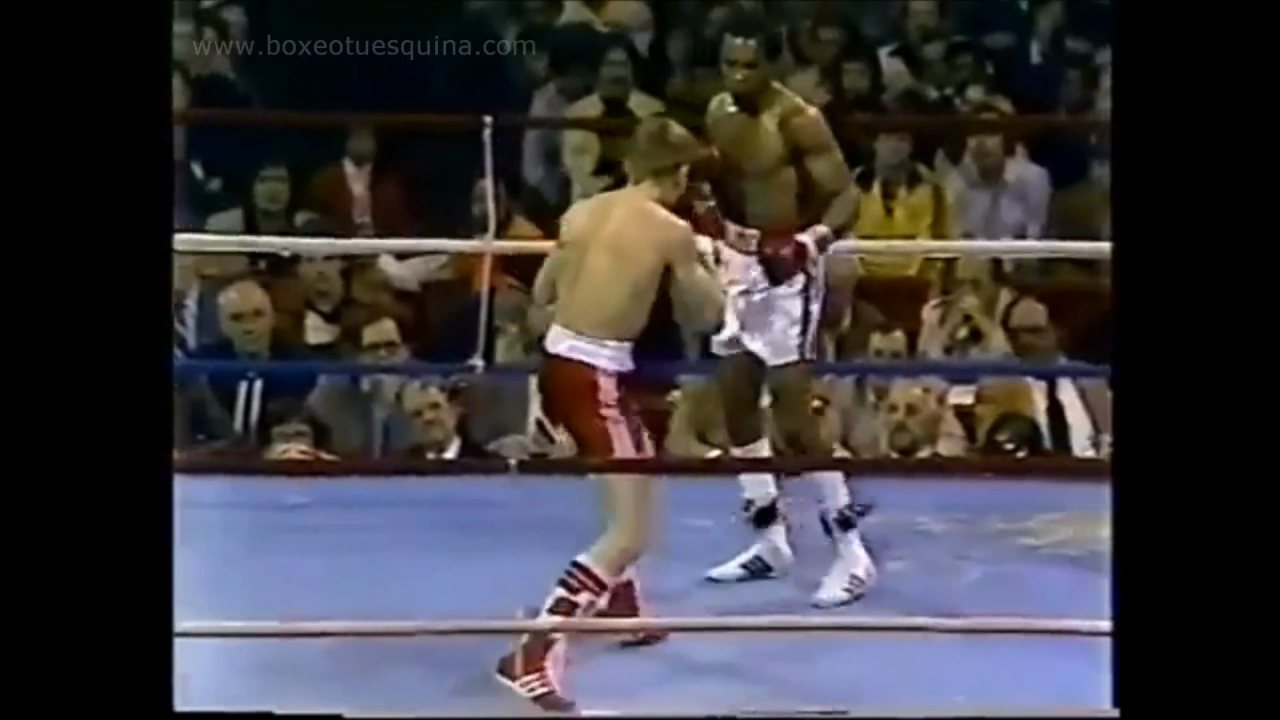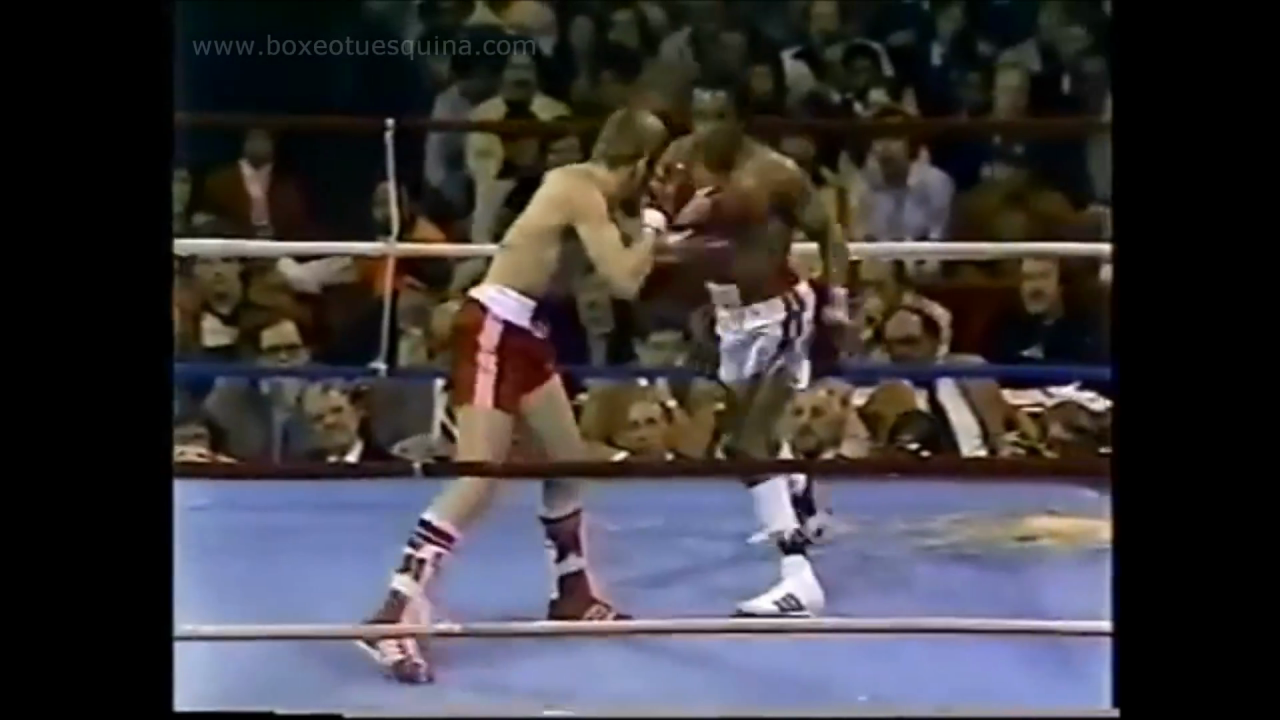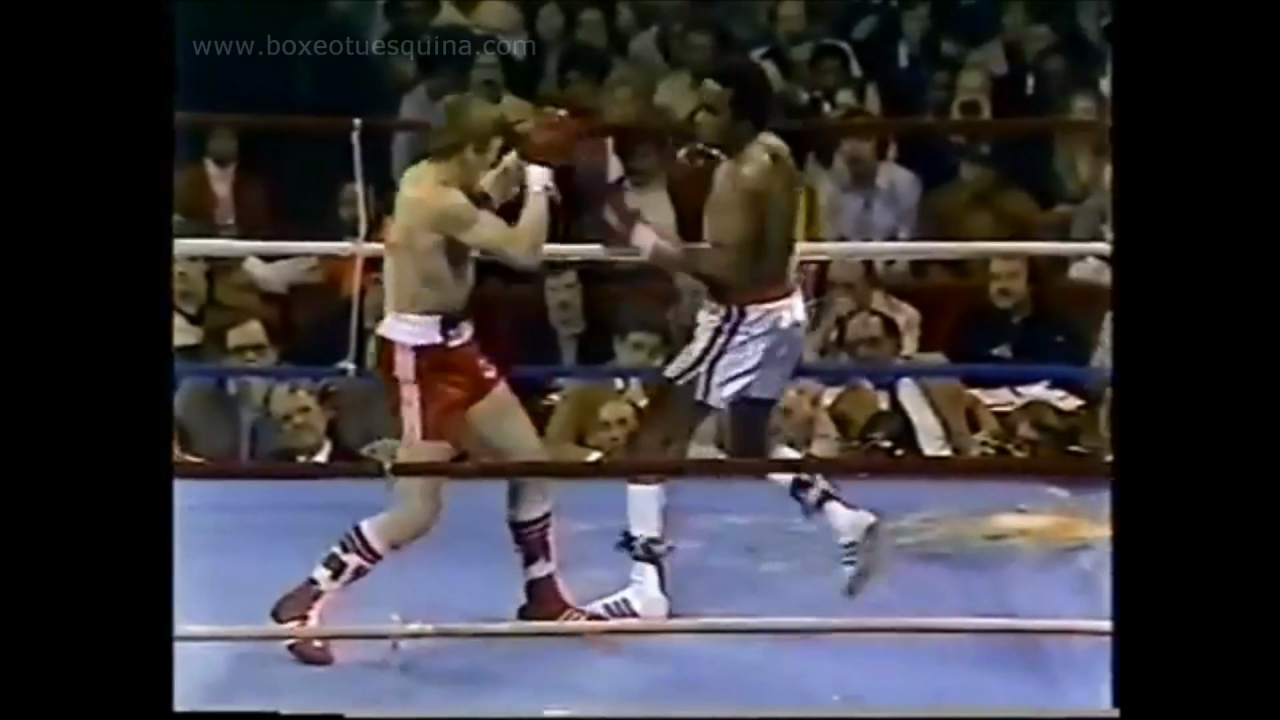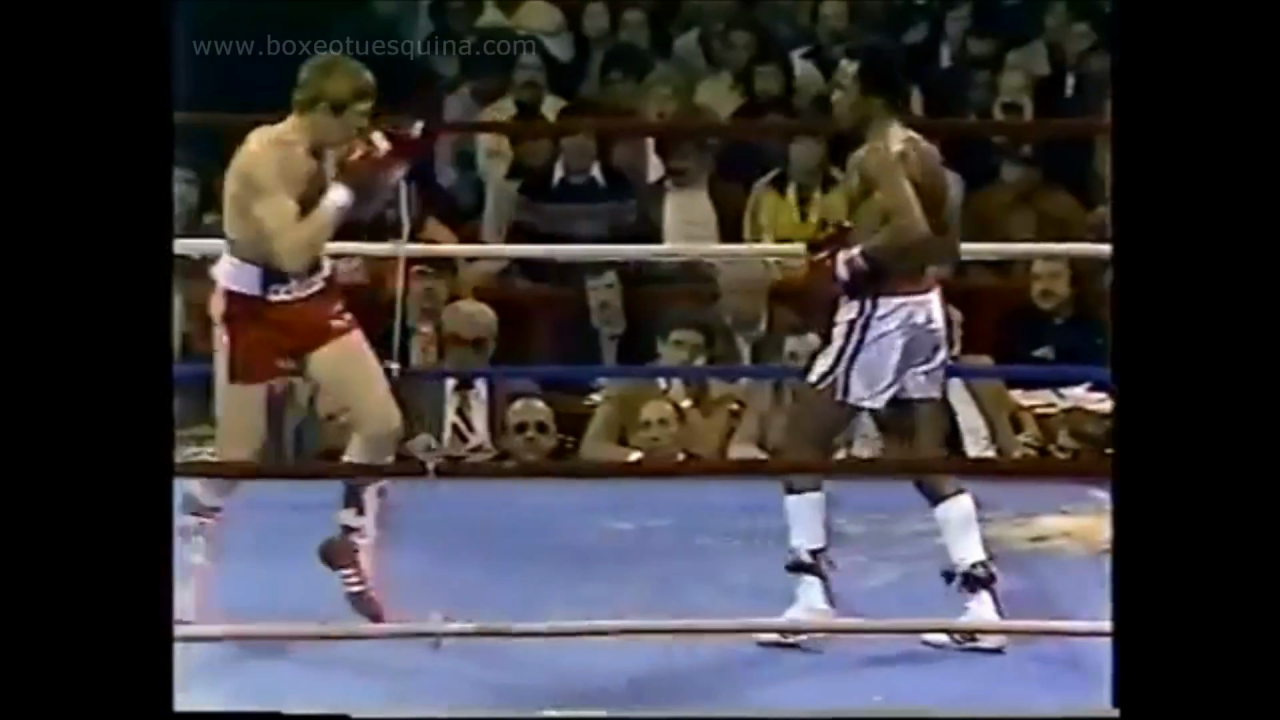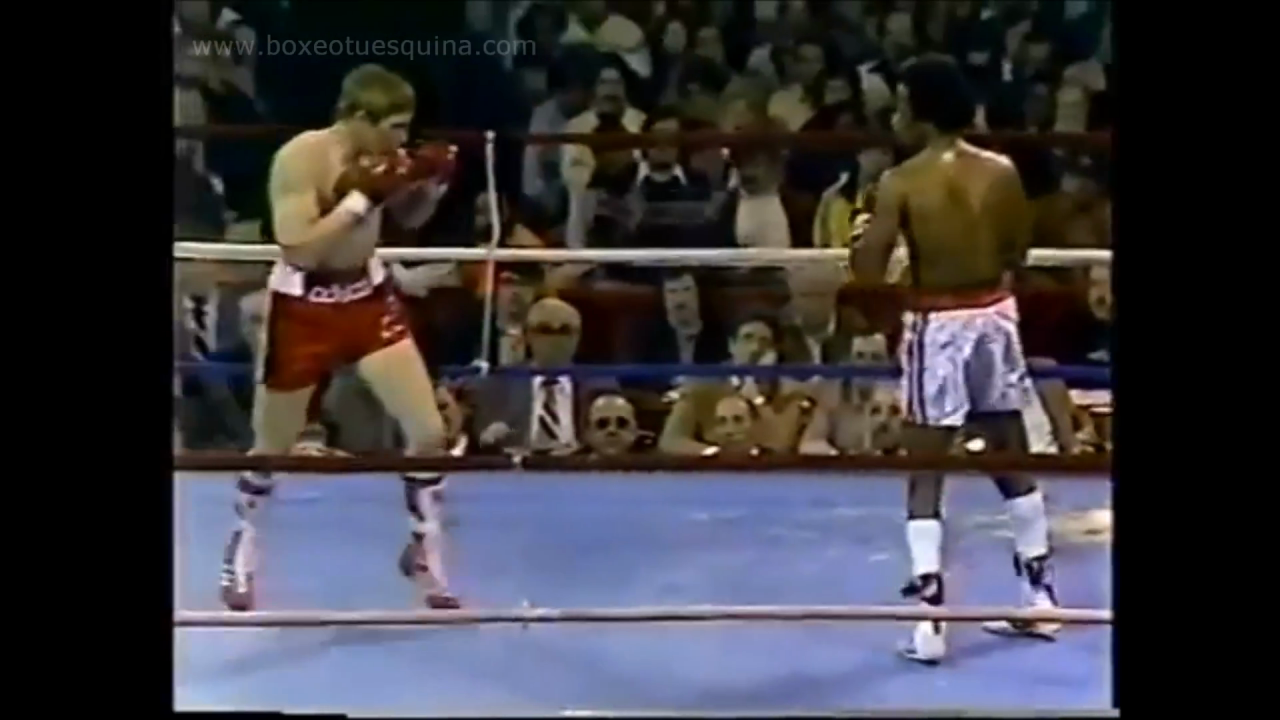
dt=0.4s
person 1, frame 1
left shoulder: (800, 120)
right shoulder: (717, 112)
left elbow: (843, 196)
left wrist: (809, 244)
left hip: (787, 268)
right hip: (739, 262)
left knee: (795, 416)
right knee: (736, 406)
right ankle: (769, 541)
person 1, frame 2
left shoulder: (777, 173)
right shoulder: (682, 158)
left elbow: (829, 234)
left wrist: (835, 306)
left hip: (776, 314)
right hip: (731, 311)
left knee: (744, 442)
right knee: (750, 432)
left ankle: (800, 583)
right ankle: (798, 512)
person 1, frame 3
left shoulder: (738, 178)
right shoulder: (772, 150)
left elbow: (720, 267)
left wrist: (645, 239)
left hip: (745, 320)
right hip: (781, 310)
left knee: (650, 442)
right knee: (751, 445)
left ankle: (647, 589)
right ankle: (841, 516)
person 1, frame 4
left shoulder: (876, 156)
right shoulder: (917, 150)
left elbow: (909, 228)
right elbow: (944, 238)
left wrist: (849, 262)
left hip: (880, 314)
right hip: (922, 309)
left knee: (801, 446)
right knee: (928, 463)
left ankle: (811, 597)
right ankle: (983, 606)
person 1, frame 5
left shoulder: (901, 182)
right shoulder: (1002, 171)
left elbow: (867, 267)
right elbow: (1015, 255)
left wrist: (869, 231)
left hip: (938, 327)
right hip: (996, 317)
left knee: (925, 475)
right knee: (1011, 462)
left ankle: (930, 618)
right ankle: (1040, 597)
person 2, frame 1
left shoulder: (579, 213)
right shoulder: (671, 231)
left elbow: (544, 294)
right elbow: (709, 318)
right wrist: (704, 252)
left hip: (560, 363)
right hip: (599, 376)
left knee: (638, 473)
right knee: (629, 532)
right ankle: (534, 652)
person 2, frame 2
left shoulder: (573, 181)
right shoulder: (583, 197)
right elbow: (625, 283)
right wrist: (656, 217)
left hip: (523, 334)
right hip: (494, 331)
left knee: (571, 461)
right knee: (474, 485)
left ankle: (573, 592)
right ankle: (395, 617)
person 2, frame 3
left shoulder: (429, 176)
right shoulder: (437, 203)
left elbow: (486, 192)
right elbow: (525, 254)
left wrist: (516, 167)
right wrist: (539, 178)
left hip: (453, 343)
right hip: (419, 355)
left knee: (530, 463)
right knee: (416, 513)
left ankle: (545, 599)
right ankle: (304, 602)
person 2, frame 4
left shoulder: (332, 147)
right shoulder: (263, 159)
left elbow: (364, 211)
right elbow: (292, 248)
left wrist: (388, 169)
right wrist: (342, 190)
left hip: (313, 296)
right hip: (251, 304)
left knee: (383, 425)
right knee: (236, 454)
left ankle: (349, 545)
person 2, frame 5
left shoulder: (382, 159)
right shoulder: (299, 158)
left elbow: (409, 217)
right elbow: (300, 249)
left wrist: (430, 183)
right wrist: (360, 197)
left hip: (368, 301)
right hip: (301, 309)
left knee: (429, 432)
right knee: (273, 449)
left ankle: (425, 551)
right ankle: (242, 545)
